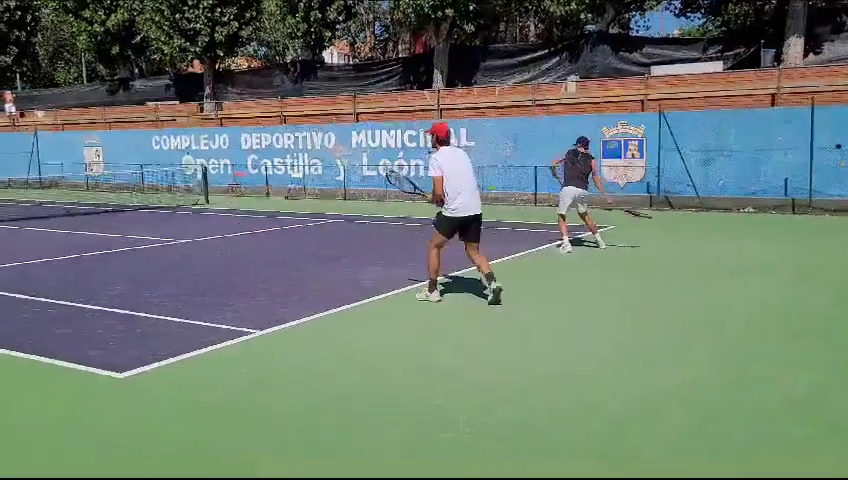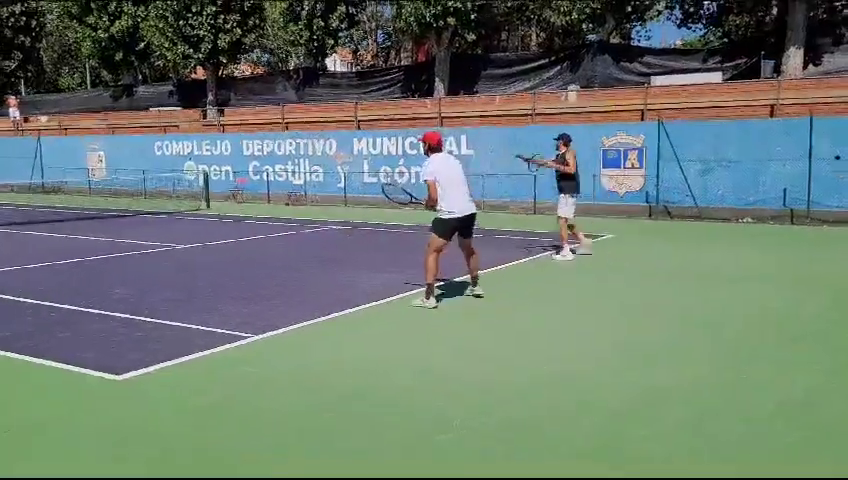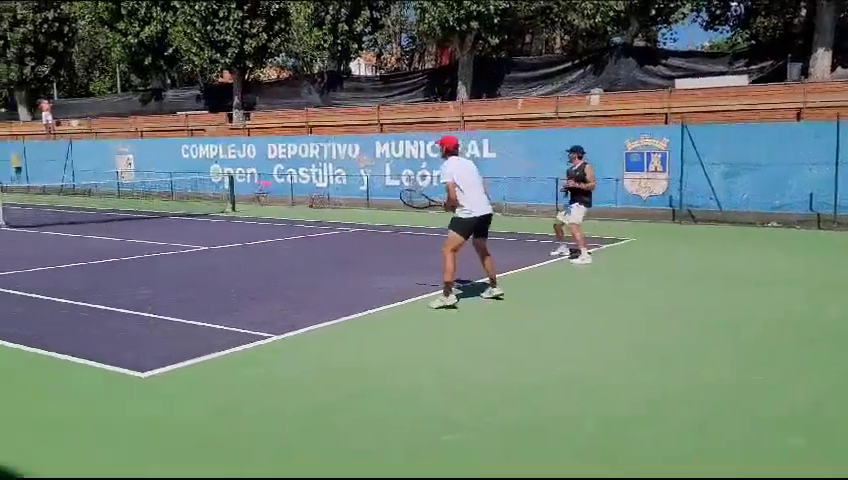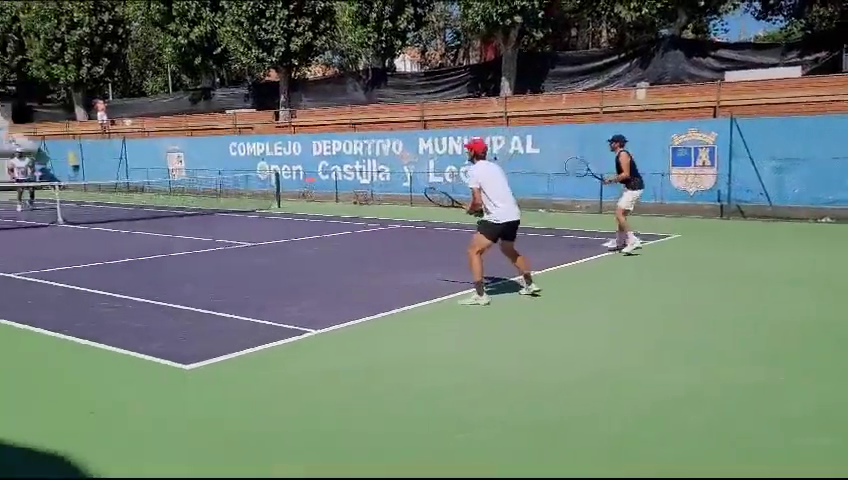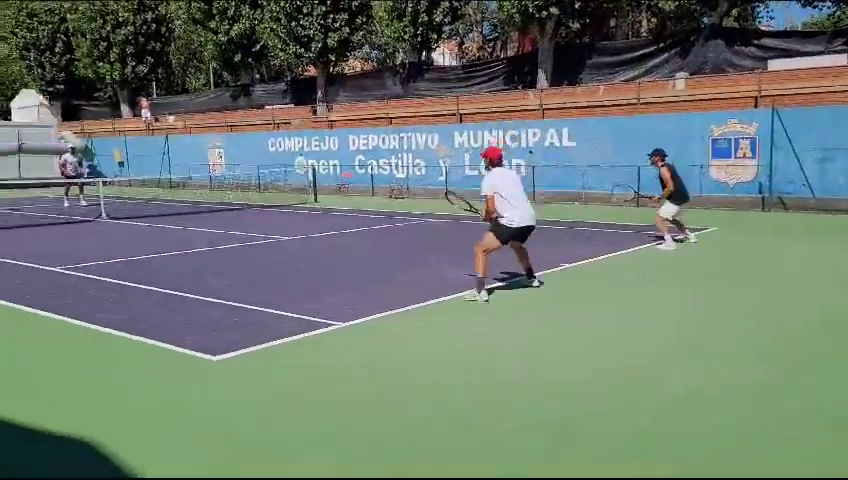
dt=0.3s
person 1, frame 1
left shoulder: (437, 158)
right shoulder: (461, 154)
left elbow: (438, 193)
left wrist: (432, 198)
left hip: (453, 212)
right hip: (474, 210)
left knee: (434, 247)
right knee: (473, 251)
left ankle: (432, 290)
right ankle: (491, 282)
person 1, frame 2
left shoulder: (429, 164)
right shoulder: (453, 160)
left elbow: (433, 196)
left wrist: (428, 204)
left hip: (449, 215)
right hip: (469, 211)
left knee: (432, 252)
right knee: (467, 248)
left ankle: (429, 297)
right ankle: (475, 285)
person 1, frame 3
left shoulder: (447, 166)
right shoulder: (469, 163)
left elbow: (452, 197)
left wrist: (447, 206)
left hip: (467, 215)
right hip: (485, 211)
left knee: (448, 250)
right knee: (481, 249)
left ankle: (448, 295)
right ankle: (494, 287)
person 1, frame 4
left shoulder: (473, 171)
right shoulder: (495, 167)
left elbow: (477, 202)
left wrist: (471, 210)
right wrist: (480, 209)
left hip: (496, 219)
right hip: (514, 215)
left knee: (474, 252)
right knee: (509, 250)
left ankle: (480, 294)
right ankle: (530, 284)
person 1, frame 5
left shoulder: (489, 178)
right shoulder: (512, 173)
left elbow: (490, 209)
left wrist: (486, 217)
right wrist: (494, 215)
left hip: (511, 223)
right hip: (530, 221)
left knee: (480, 250)
right knee: (516, 245)
left ankle: (480, 291)
right ankle: (531, 278)
